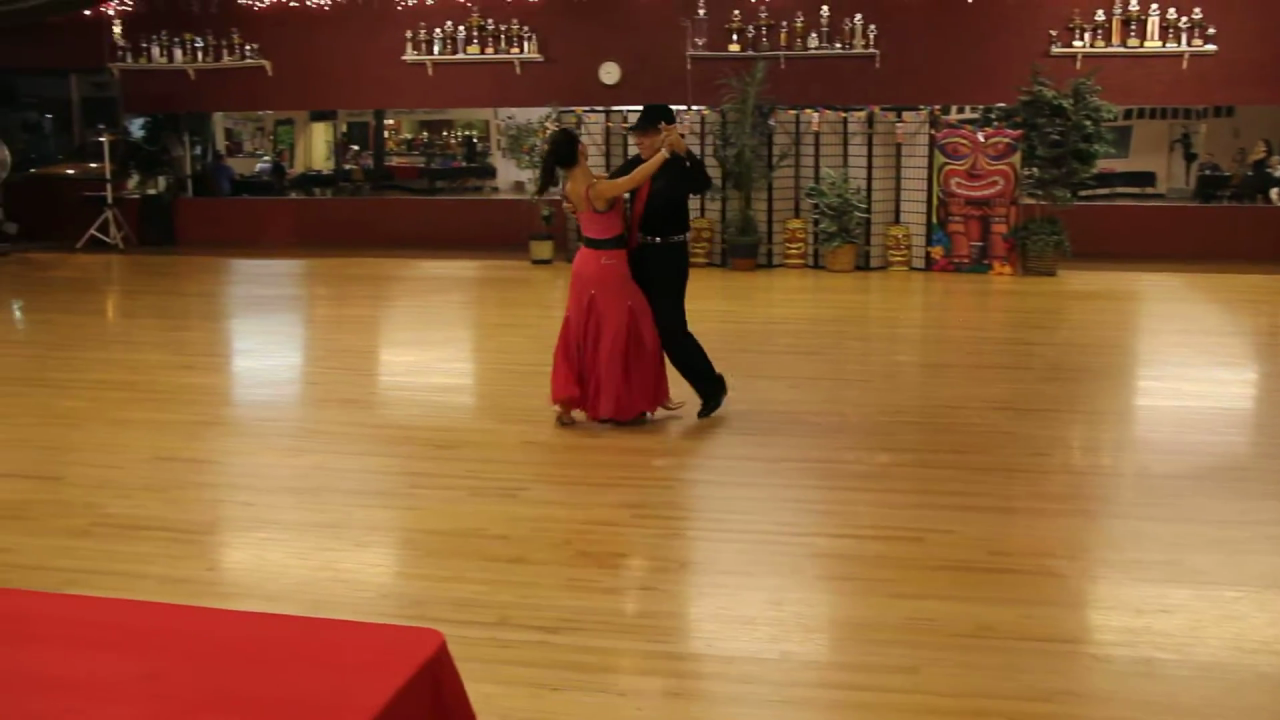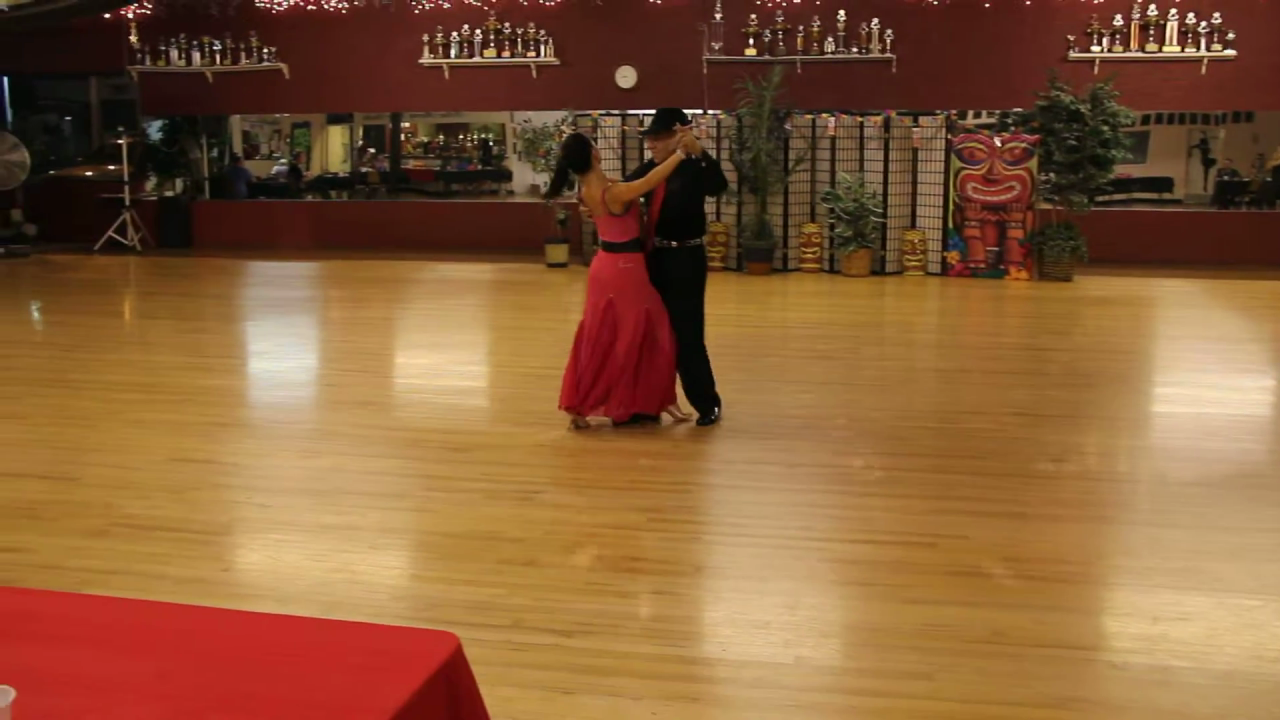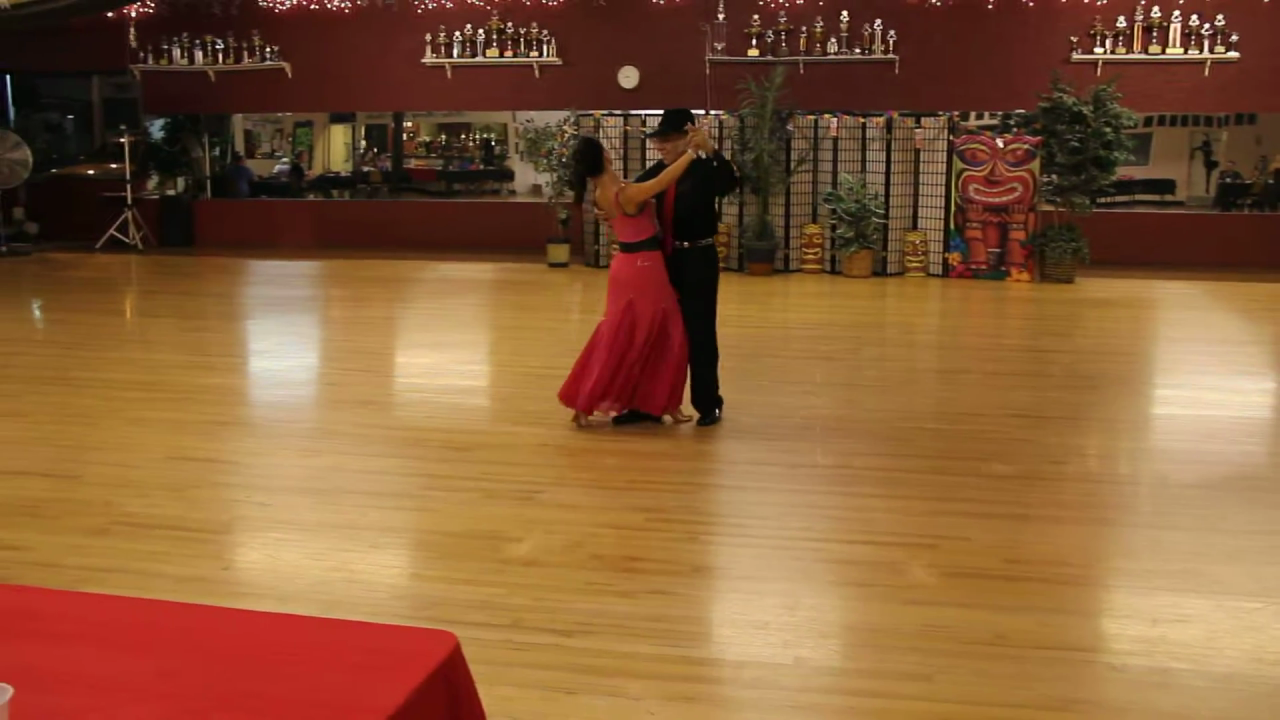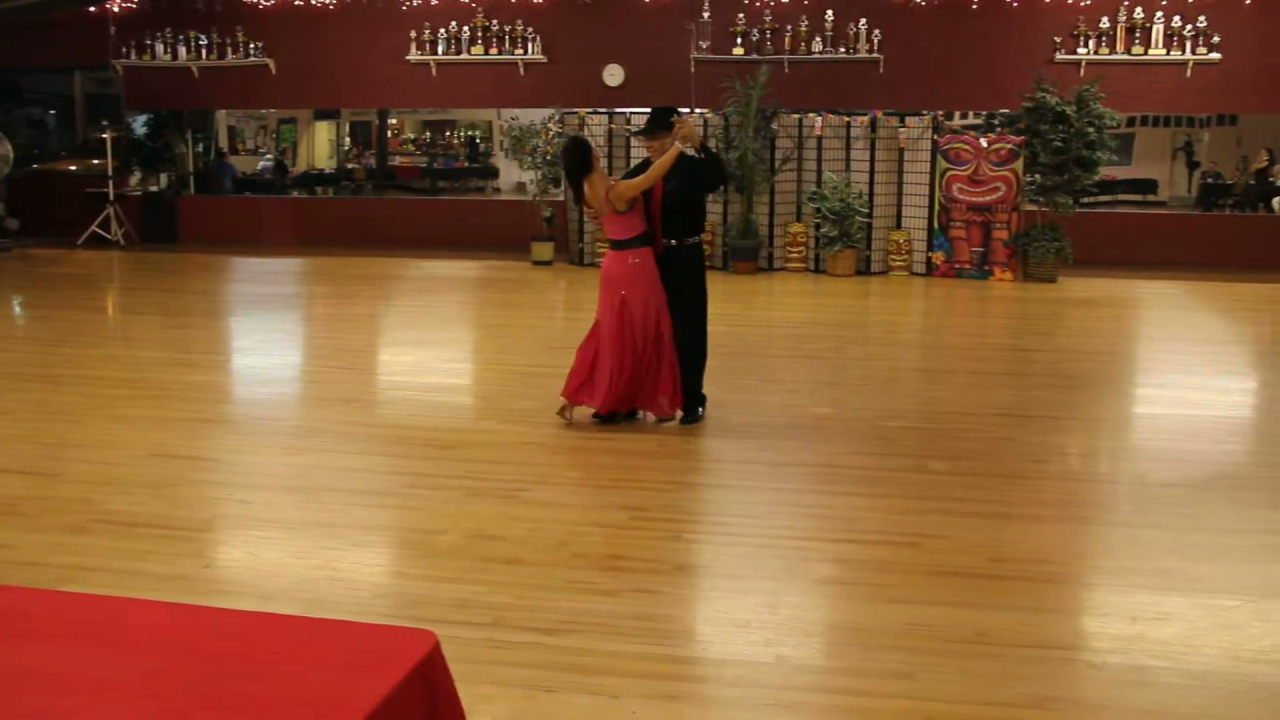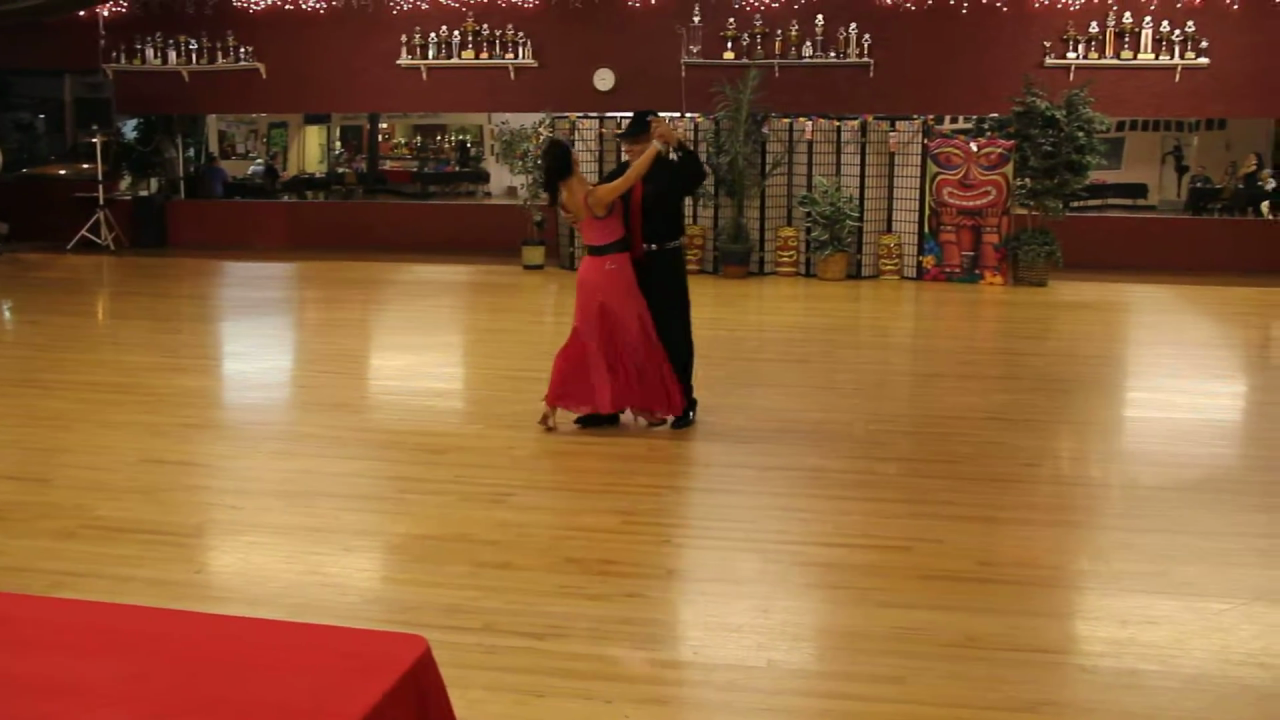
dt=0.2s
person 1, frame 1
left shoulder: (675, 168)
right shoulder: (635, 165)
left elbow: (701, 183)
left wrist: (682, 150)
right wrist: (577, 203)
left hip: (668, 255)
right hip: (639, 253)
left knee: (667, 327)
left ankle: (711, 385)
person 1, frame 2
left shoulder: (693, 170)
right shoulder: (649, 169)
left elbow: (718, 185)
left wrist: (697, 151)
left hip: (686, 259)
right hip: (656, 257)
left knee: (686, 333)
left ankle: (707, 403)
person 1, frame 3
left shoulder: (703, 171)
right shoulder: (658, 171)
left elbow: (729, 184)
left wrist: (710, 151)
left hip: (698, 259)
right hip: (667, 258)
left knee: (698, 332)
left ankle: (709, 403)
person 1, frame 4
left shoulder: (692, 167)
right shoulder: (644, 169)
left elbow: (718, 178)
left wrist: (698, 143)
left hip: (685, 257)
right hip: (653, 256)
left knee: (688, 330)
left ankle: (692, 400)
person 1, frame 5
left shoulder: (670, 171)
right shoulder: (623, 172)
left elbow: (697, 175)
left wrist: (676, 142)
left hip: (664, 262)
right hip: (631, 261)
left knee: (673, 335)
left ankle: (683, 405)
person 2, frame 1
left shoulder: (571, 188)
right shoulder: (598, 189)
right elbow: (635, 179)
right wrist: (666, 151)
left hip: (586, 264)
right hip: (609, 266)
left knee: (580, 334)
right knee: (633, 331)
left ankle: (566, 403)
right ankle: (646, 399)
person 2, frame 2
left shoulder: (586, 192)
right shoulder: (614, 193)
right elbow: (650, 180)
right wrist: (681, 152)
left hip: (603, 268)
right hip: (626, 270)
left knee: (597, 340)
right knee: (653, 334)
left ankle: (579, 407)
right ankle: (658, 402)
person 2, frame 3
left shoulder: (601, 195)
right shoulder: (628, 194)
right elbow: (664, 179)
right wrist: (692, 151)
left hip: (624, 268)
right hip: (646, 269)
left knee: (613, 338)
right knee: (665, 337)
left ankle: (584, 404)
right ankle: (664, 403)
person 2, frame 4
left shoulder: (589, 193)
right shoulder: (617, 191)
right elbow: (653, 174)
right wrist: (679, 145)
left hip: (615, 264)
right hip: (636, 266)
left knee: (610, 335)
right knee: (649, 335)
left ankle: (575, 396)
right ankle: (655, 402)
person 2, frame 5
left shoulder: (566, 198)
right shoulder: (596, 196)
right elbow: (631, 176)
right wrist: (656, 145)
left hip: (590, 271)
right hip: (613, 272)
left knee: (585, 340)
right knee: (634, 338)
left ankle: (553, 405)
right ankle: (645, 405)
